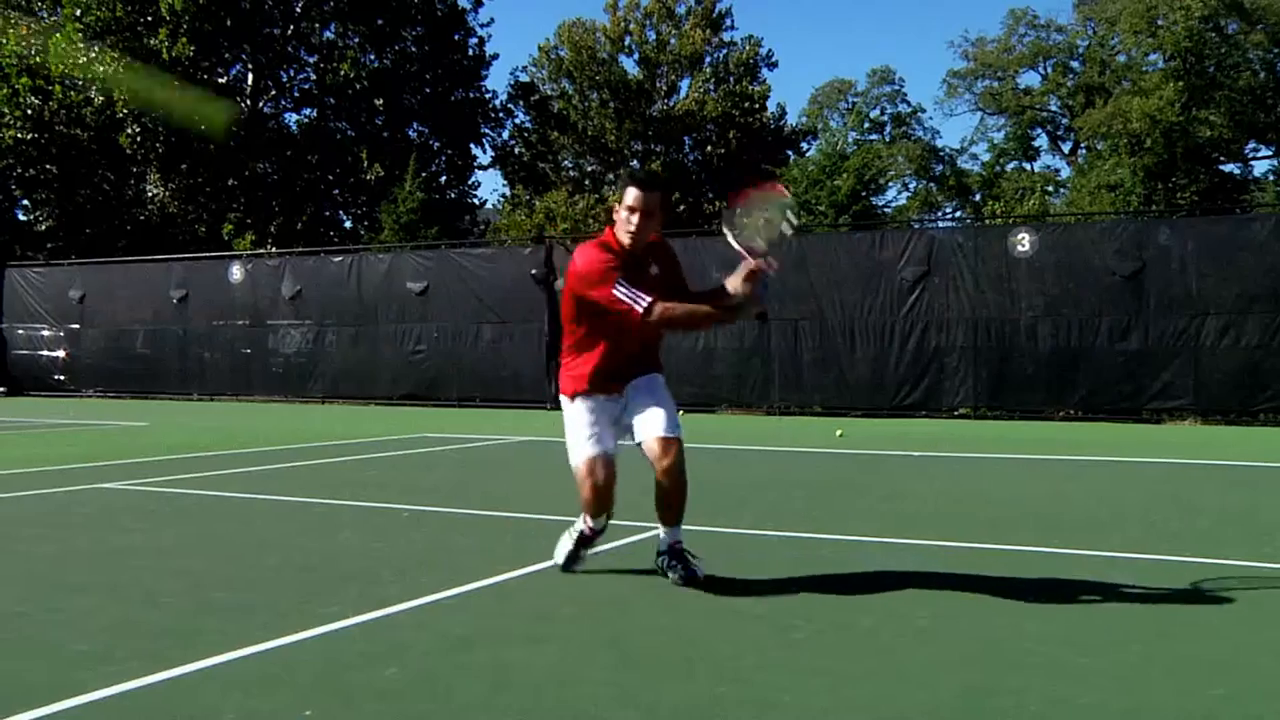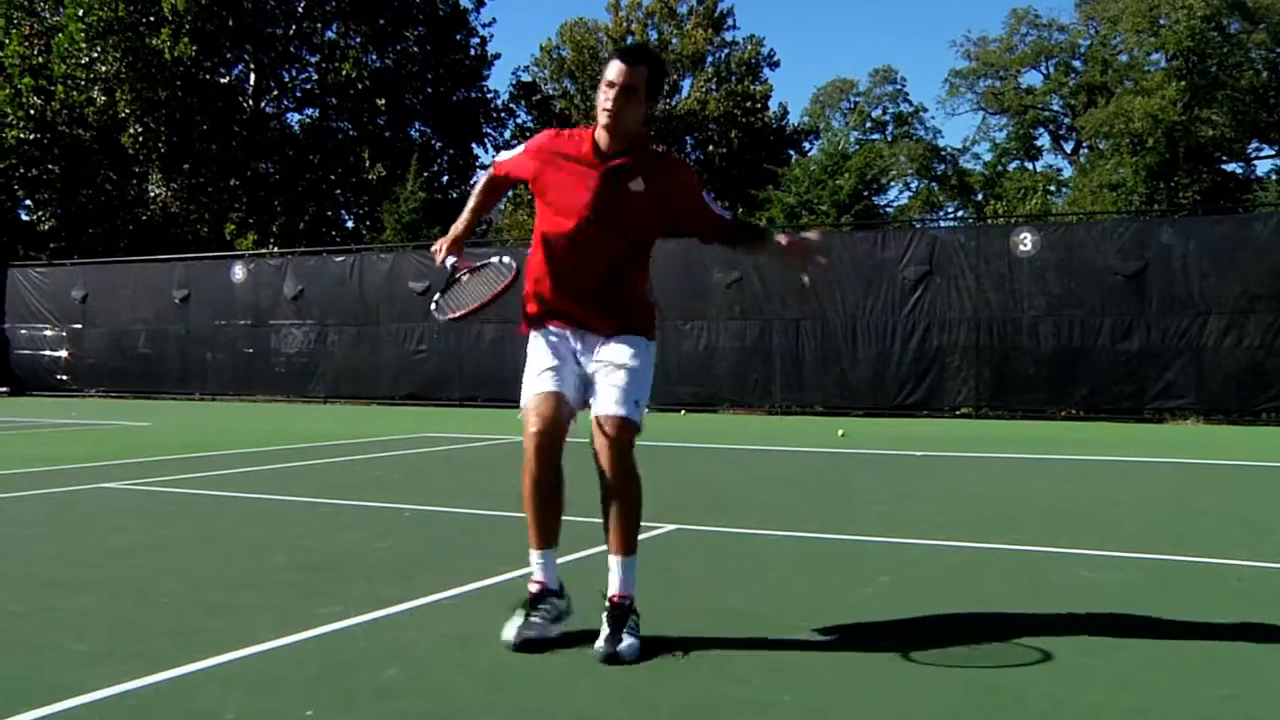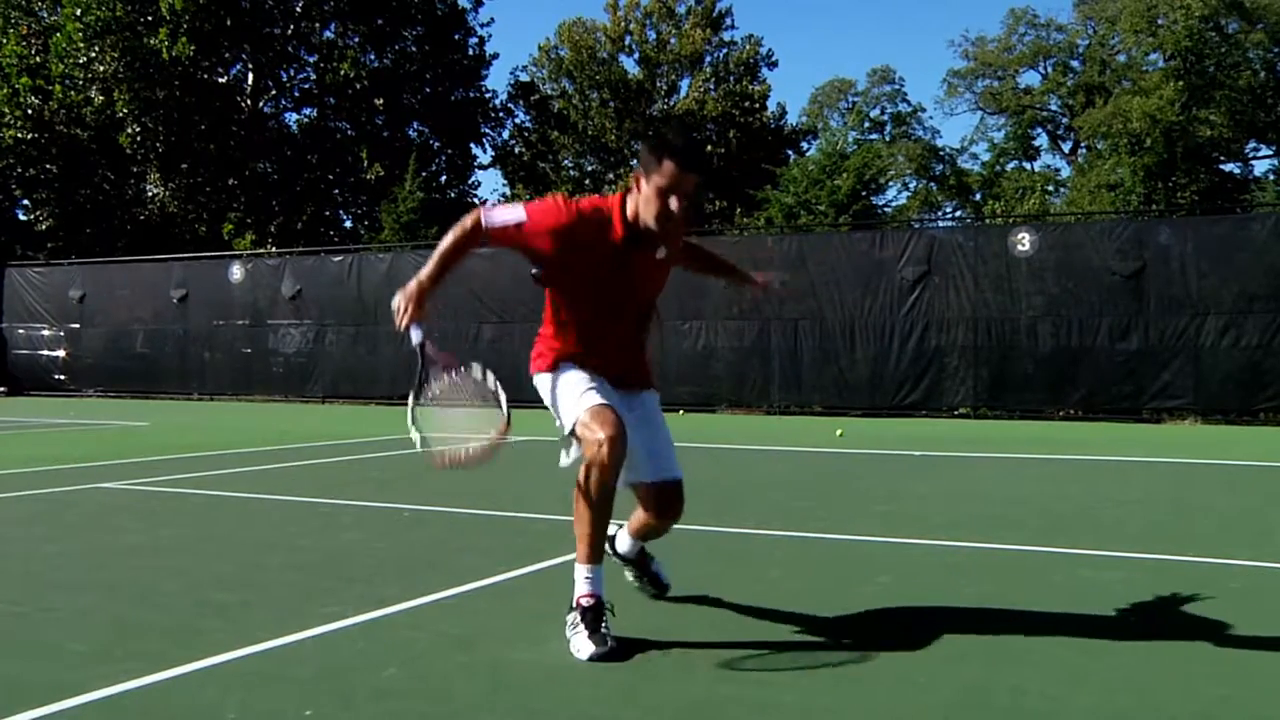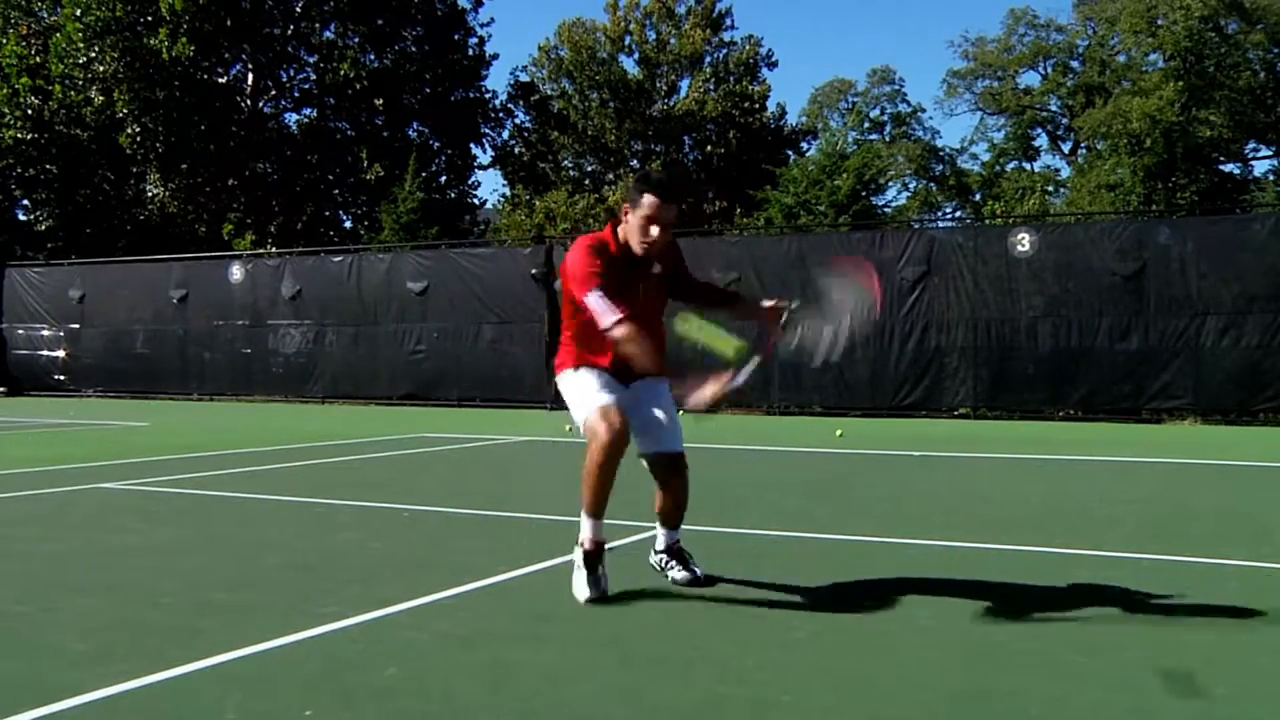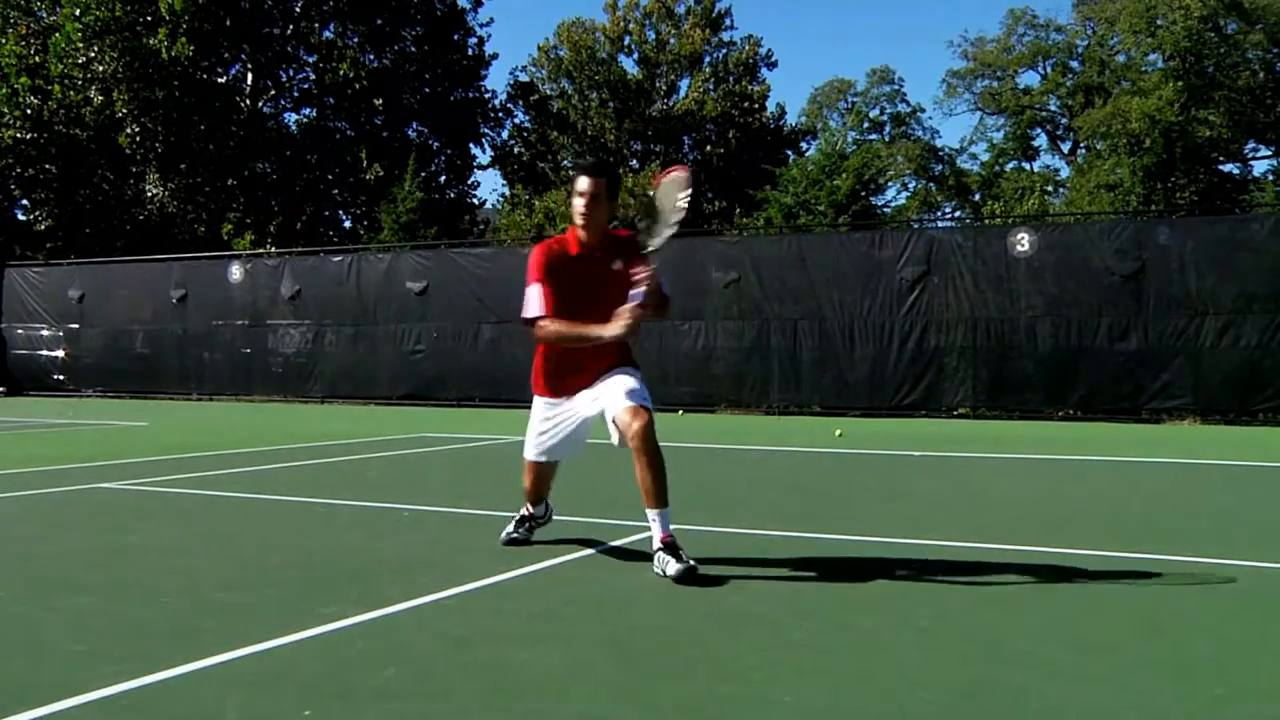
dt=0.7s
person 1, frame 1
left shoulder: (660, 251)
right shoulder: (592, 260)
left elbow: (687, 303)
right elbow: (658, 317)
left wrist: (732, 285)
right wrist: (730, 306)
left hip: (640, 377)
right hip: (587, 383)
left knee: (667, 456)
right knee: (597, 492)
left ankle: (670, 547)
right ankle: (590, 523)
person 1, frame 2
left shoulder: (666, 171)
right shoulder: (549, 148)
left elbow: (724, 228)
right elbow: (495, 174)
left wrist: (778, 242)
right wrist: (459, 233)
left hip: (622, 332)
right hip: (557, 325)
left knee: (613, 439)
right knee: (541, 428)
left ankle: (621, 600)
right ankle: (544, 589)
person 1, frame 3
left shoulder: (666, 229)
right shoulder: (570, 220)
right elbow: (476, 224)
left wrist: (741, 277)
right wrist: (421, 283)
left hip: (633, 379)
right hip: (569, 366)
left knee: (667, 507)
right knee: (607, 439)
left ankle: (627, 543)
right ankle: (585, 602)
person 1, frame 4
left shoulder: (664, 252)
right shoulder: (587, 258)
left elbow: (696, 290)
right elbow: (624, 334)
left wrist: (753, 308)
right wrist: (688, 389)
left hip: (641, 374)
right hip: (588, 369)
left knee: (671, 467)
right knee: (610, 428)
left ankle: (666, 548)
right ankle: (589, 546)
person 1, frame 5
left shoulder: (630, 247)
right shoulder: (546, 256)
left elbow: (661, 308)
right elbow: (543, 329)
left wrist: (647, 293)
right wrist: (604, 333)
left hip: (612, 370)
right hip: (555, 382)
left knee: (639, 426)
right knee: (536, 474)
left ankle: (663, 544)
right ankle: (536, 511)
